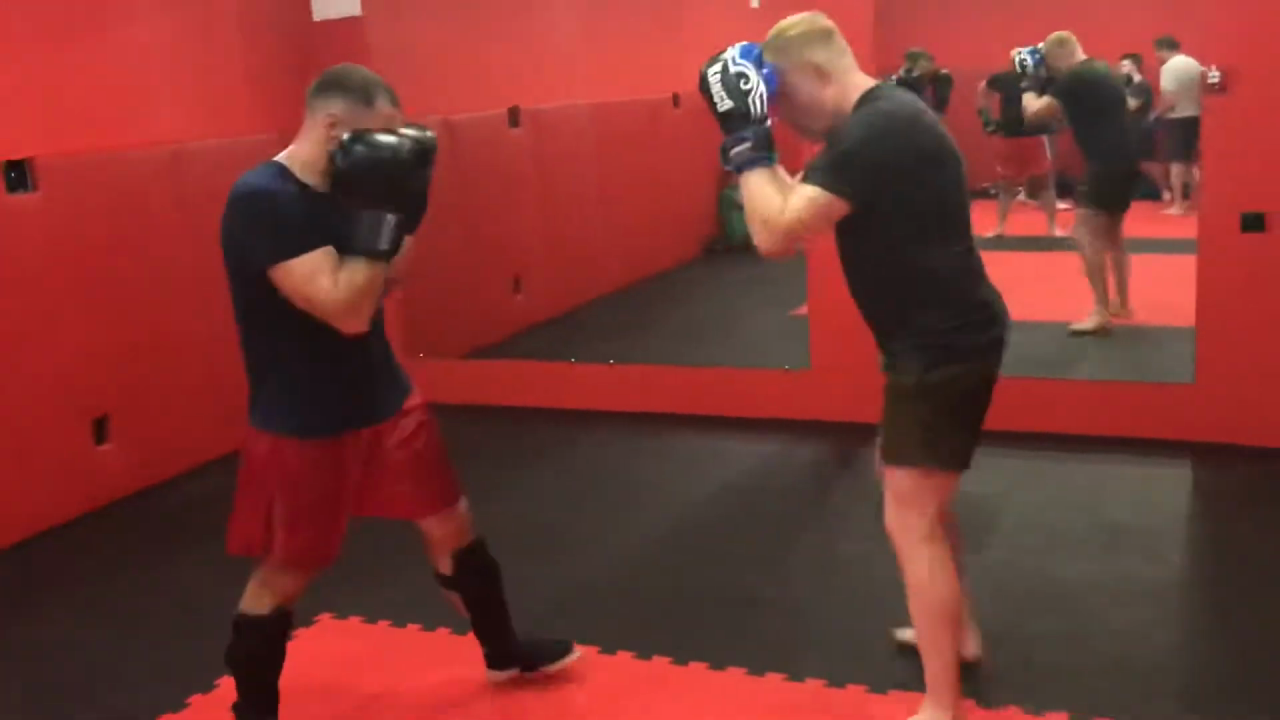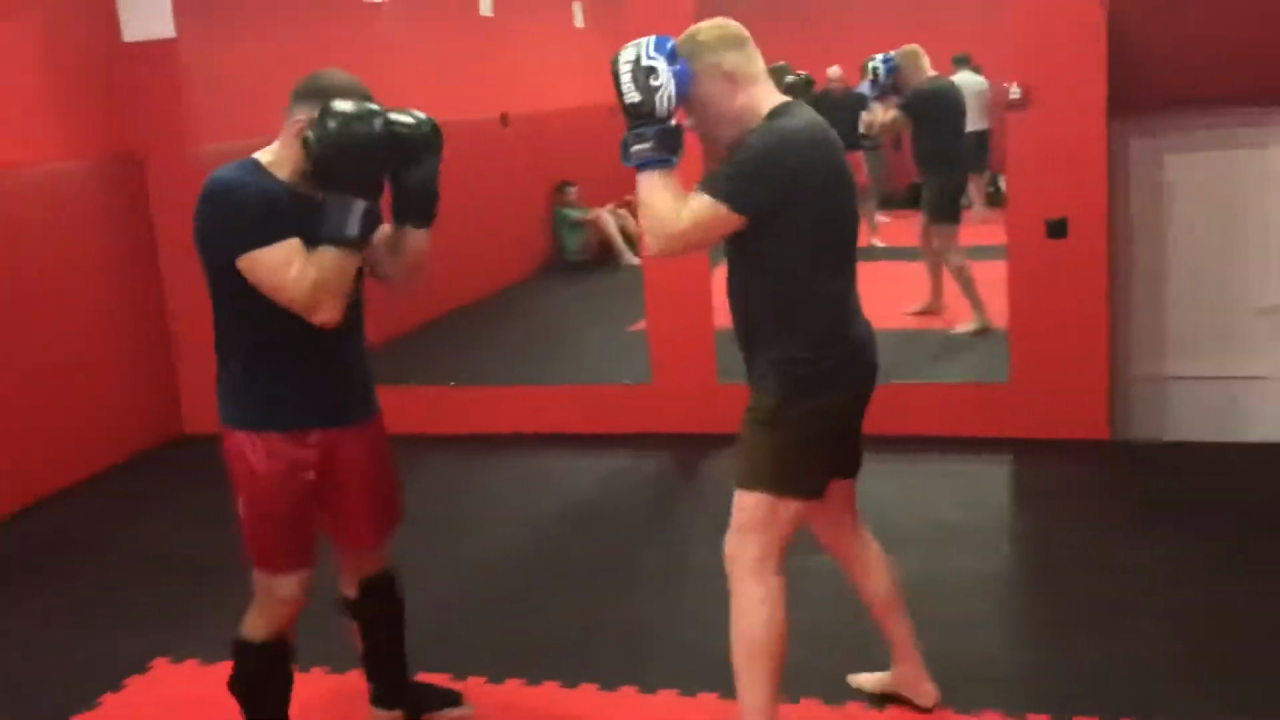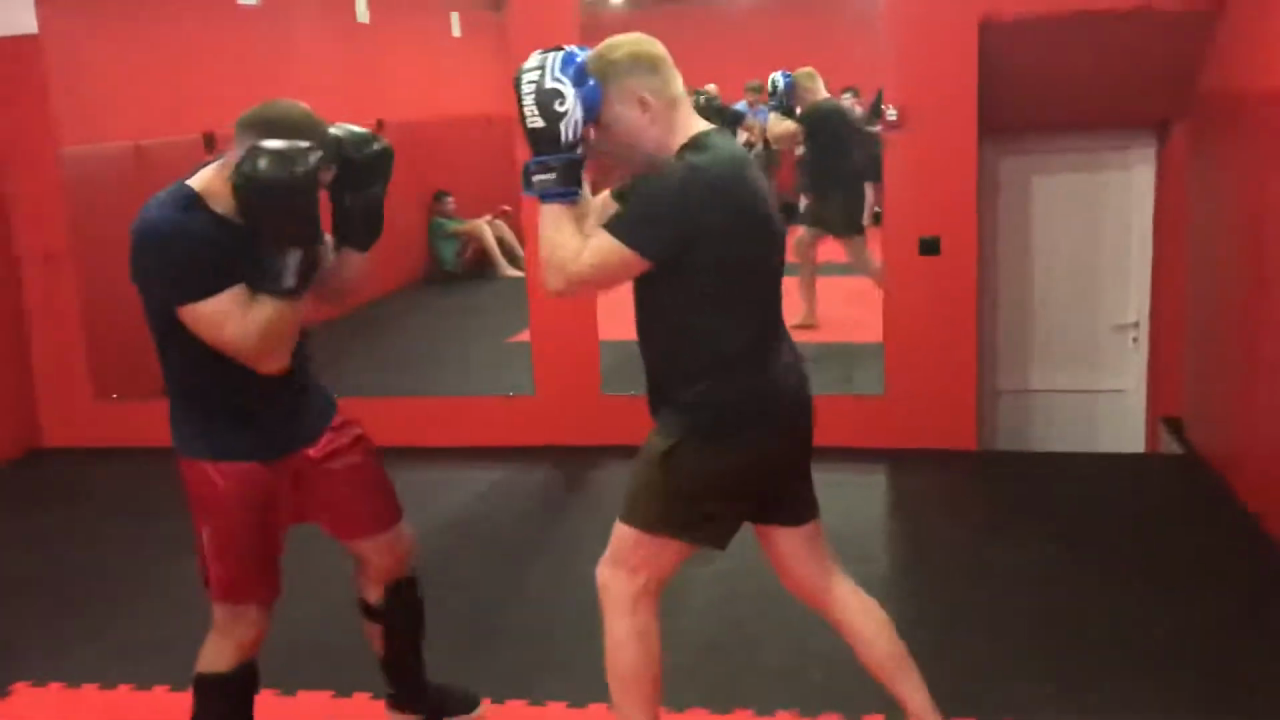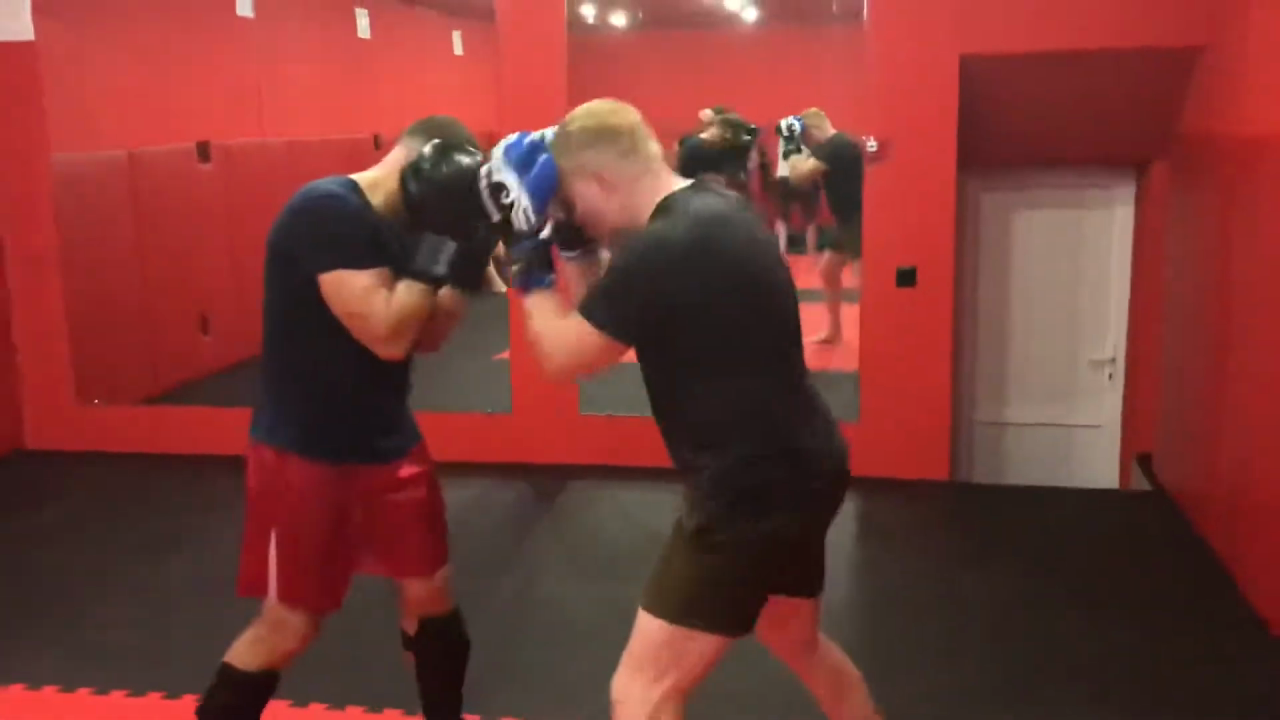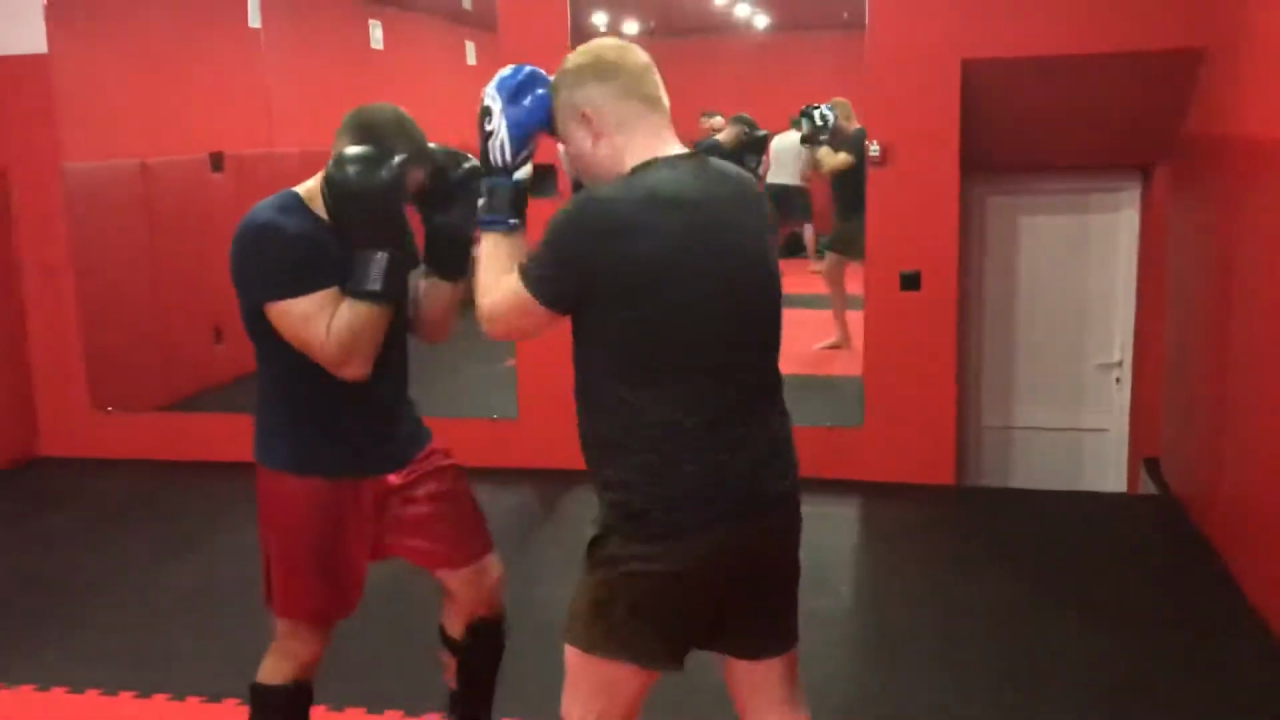
dt=0.5s
person 1, frame 1
left shoulder: (875, 133)
right shoulder: (883, 117)
left elbow: (777, 234)
right elbow: (795, 195)
left wrist: (747, 135)
right wrist: (758, 136)
left hip: (942, 347)
right hip: (947, 334)
left knee: (910, 524)
right knee: (911, 495)
right ankle: (950, 631)
person 1, frame 2
left shoulder: (779, 146)
right shoulder: (787, 137)
left elbow: (666, 237)
right elbow: (692, 219)
left wrist: (647, 136)
right wrist: (653, 136)
left hip: (801, 379)
right hip: (825, 369)
left knee: (751, 558)
right knee: (839, 526)
person 1, frame 3
left shoulder: (689, 184)
right shoulder: (714, 165)
left elbow: (567, 274)
right elbow: (603, 228)
left wrist: (552, 160)
right wrist: (563, 161)
left hip: (712, 428)
right hip: (771, 413)
left knee: (623, 584)
right knee: (820, 581)
person 1, frame 4
left shoulder: (662, 251)
right shoulder: (721, 209)
left elbow: (564, 359)
left wrist: (529, 252)
right wrist: (575, 239)
left hip: (746, 491)
right hip: (804, 471)
right knee: (799, 642)
person 1, frame 5
left shoulder: (600, 218)
right shoulder: (741, 191)
left elbow: (500, 319)
left wrist: (499, 189)
left hip: (663, 523)
right hip: (765, 506)
person 2, frame 1
left shoulder: (336, 191)
right shoulder: (263, 201)
left elbow: (376, 290)
right elbow: (348, 311)
left wrist: (404, 203)
right wrist: (381, 212)
left hip: (382, 400)
right hip: (303, 424)
left knee: (452, 527)
right knee: (283, 576)
left ankle: (504, 651)
person 2, frame 2
left shoulder: (327, 187)
right shoulder: (234, 196)
left elbow: (401, 269)
right elbow: (322, 303)
left wrist: (415, 192)
right wrist: (353, 197)
left hip: (349, 411)
right hip: (270, 426)
left knee: (367, 560)
right knee: (282, 591)
person 2, frame 3
left shoulder: (271, 203)
right shoulder: (169, 232)
left elbow: (333, 287)
right elbow: (265, 350)
left wrist: (356, 209)
right wrist: (290, 241)
left hip: (309, 416)
right hip: (229, 447)
left knee: (389, 551)
right knee: (244, 618)
person 2, frame 4
left shoulder: (404, 222)
right shoulder: (325, 212)
left elbow: (428, 335)
right elbow: (387, 336)
left wrist: (470, 250)
right wrist: (439, 238)
left hip: (388, 441)
right hip: (304, 451)
left knee: (431, 593)
right knee: (289, 624)
person 2, frame 5
left shoulder: (380, 221)
right shoulder: (271, 234)
left elbow: (430, 326)
right elbow: (347, 358)
left wrist: (451, 233)
right wrist: (374, 248)
left hip: (399, 443)
right hip: (310, 465)
left knee: (479, 582)
right knee: (302, 639)
person 3, frame 1
left shoulder: (1075, 78)
right shoulder: (1101, 71)
left elbow: (1034, 114)
left wrist: (1030, 87)
right wrist: (1043, 88)
left hip: (1107, 163)
right hip: (1121, 160)
left knee: (1086, 233)
right knee: (1110, 235)
left ankle: (1102, 311)
right ankle: (1120, 305)
person 3, frame 2
left shoulder: (924, 94)
right shoulder: (943, 86)
left elbow: (882, 124)
right elbow: (907, 112)
right wrist: (894, 96)
left hip: (944, 176)
right hip: (941, 174)
left knee: (946, 247)
right knee: (927, 235)
left ankle: (980, 315)
right ankle: (936, 299)
person 3, frame 3
left shoulder: (825, 112)
right shoulder: (830, 110)
left elbow: (777, 133)
left wrist: (776, 107)
left hip: (844, 194)
right hip: (829, 192)
left knee: (861, 258)
right knee: (802, 245)
right ankle: (809, 314)
person 3, frame 4
left shoulder: (836, 146)
right shoulder: (832, 145)
left elbow: (799, 176)
right elbow: (800, 178)
left wrist: (793, 147)
right wrist: (793, 148)
left hip: (860, 220)
right hip: (848, 219)
right knee: (826, 270)
right ankle: (833, 330)
person 3, frame 5
left shoulder: (861, 140)
right shoulder: (839, 139)
left elbow: (829, 167)
right elbow: (816, 165)
left wrist: (822, 134)
right wrist: (811, 136)
left hip: (863, 220)
right hip: (846, 218)
right knee: (831, 273)
right ankle: (843, 335)
